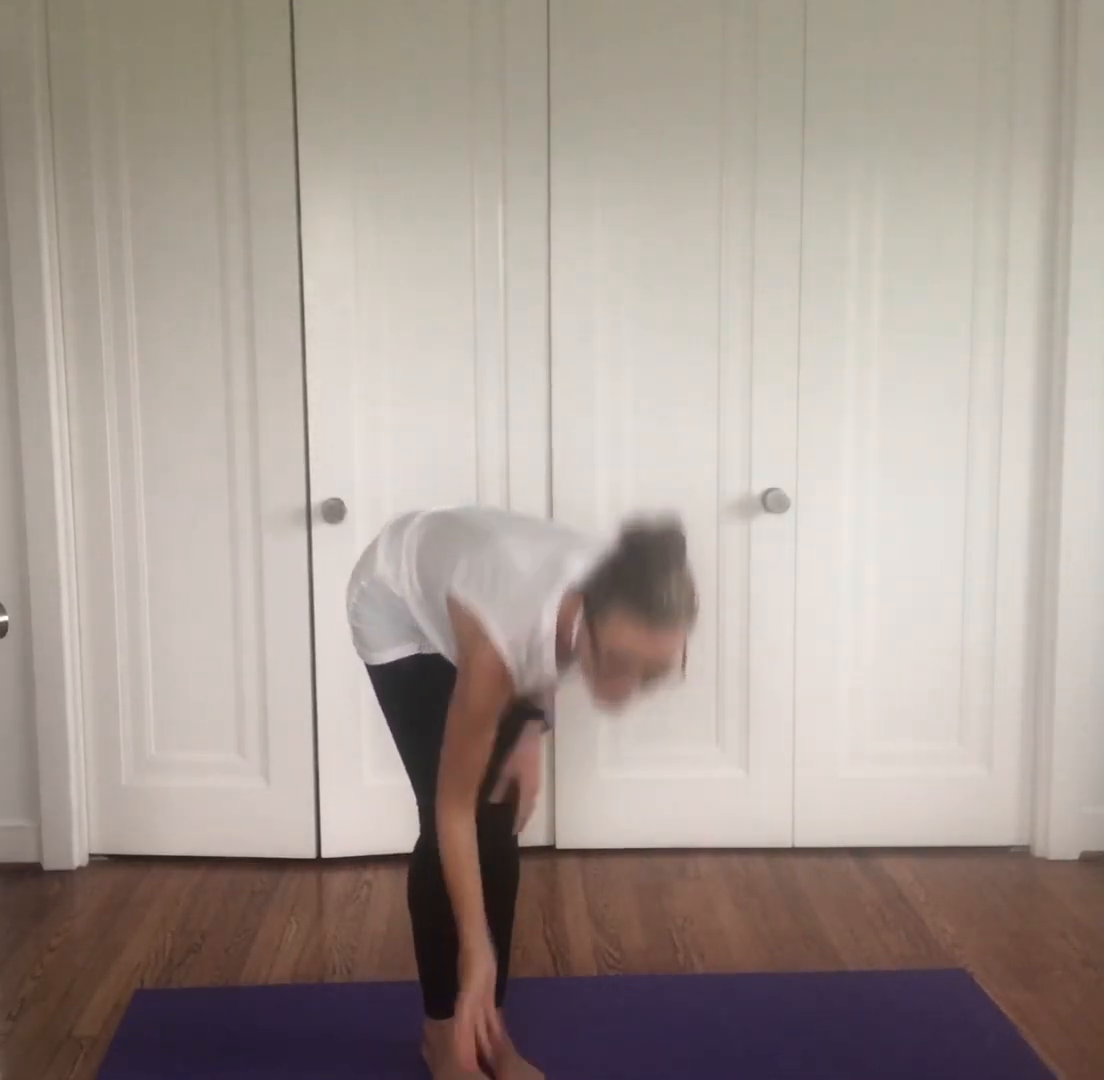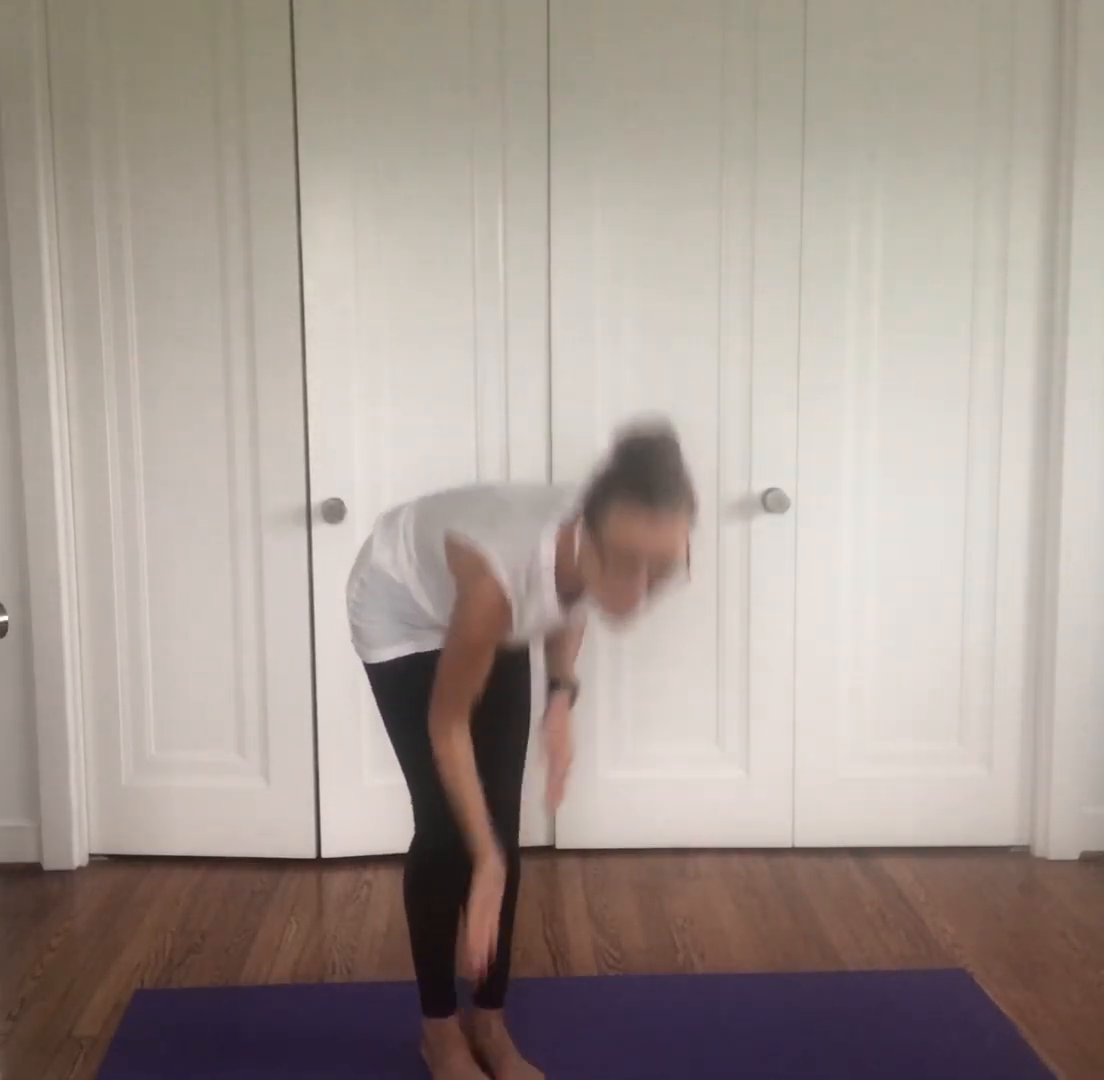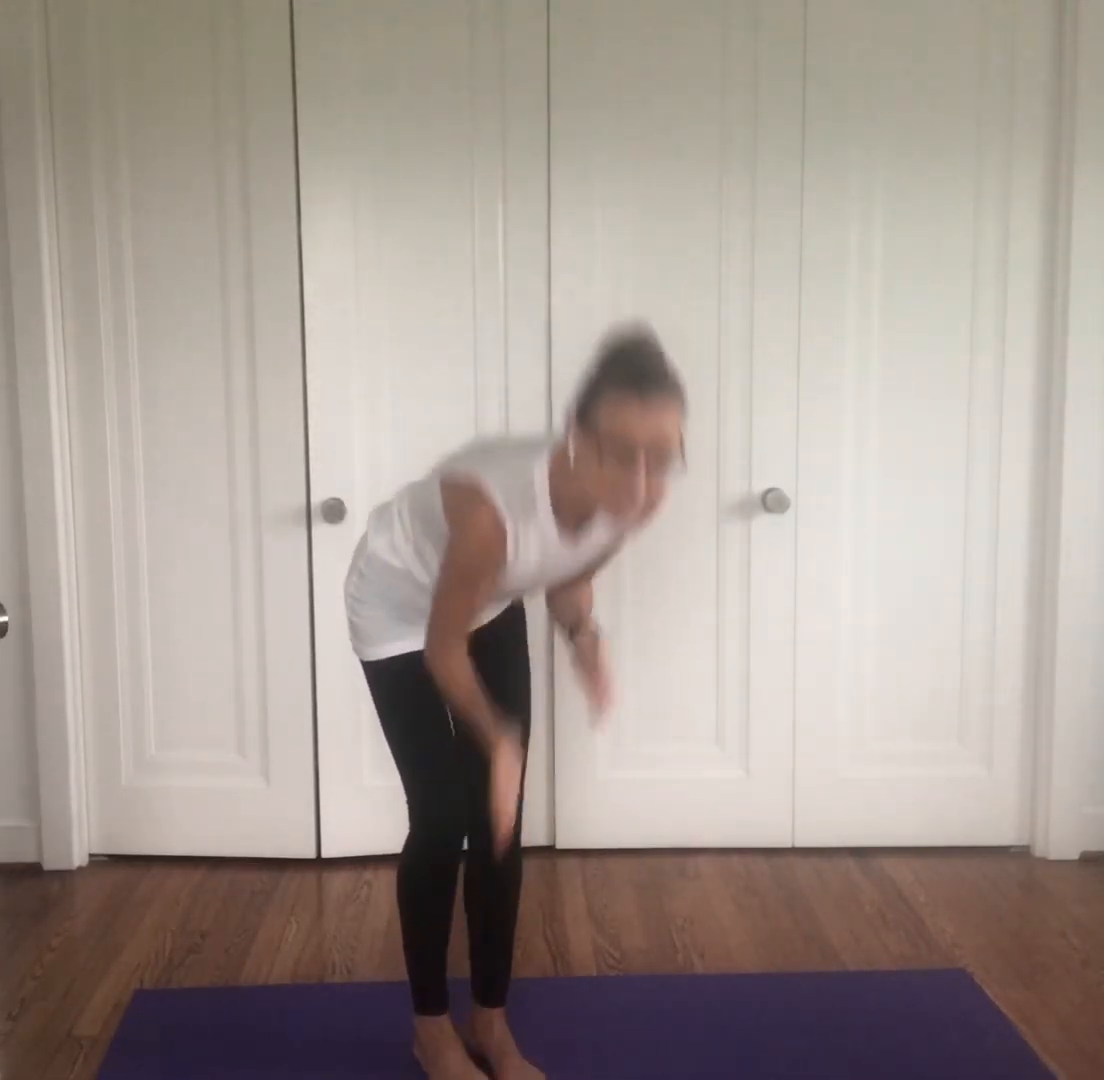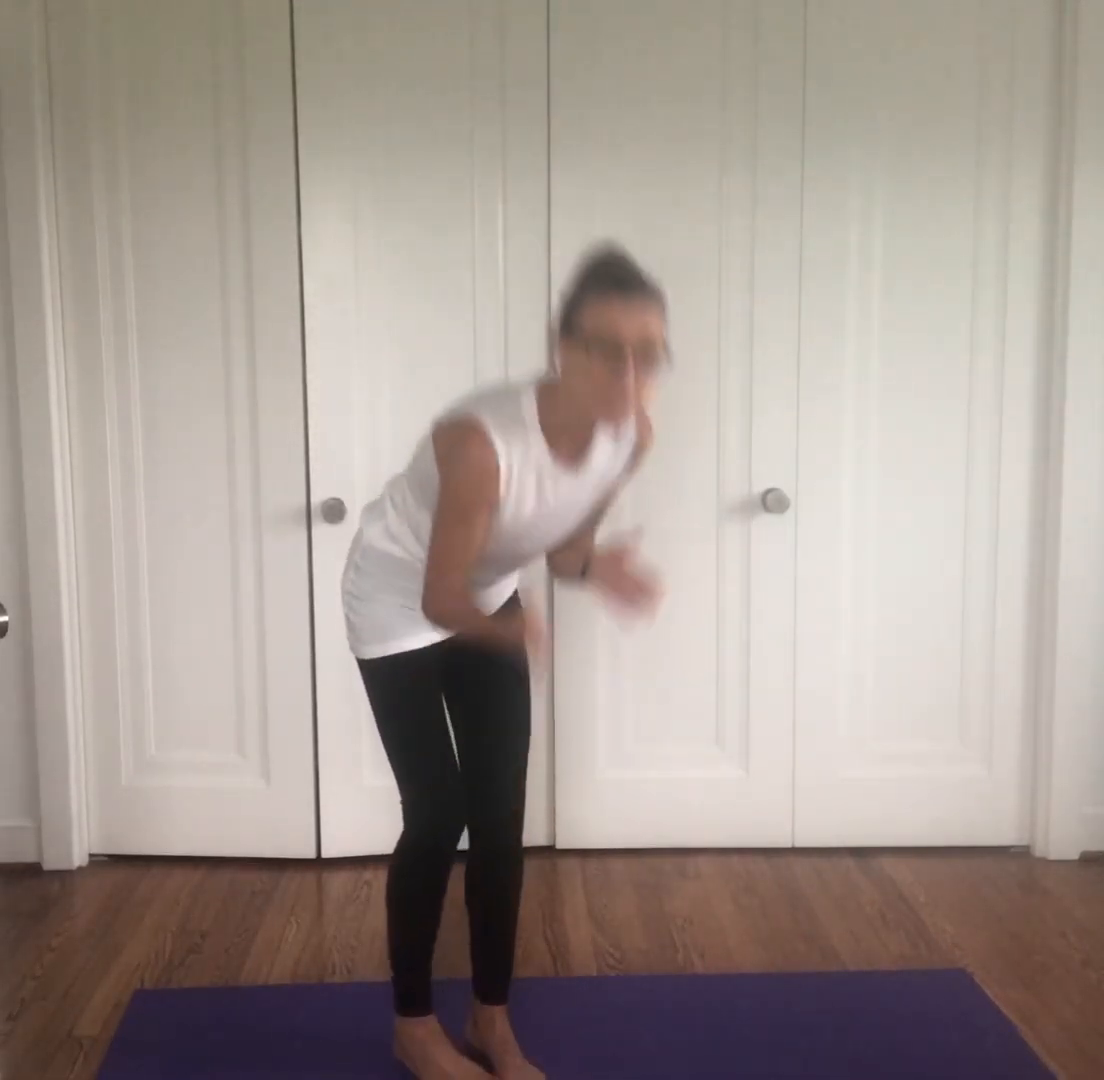
dt=0.1s
person 1, frame 1
right shoulder: (501, 636)
right elbow: (453, 808)
left wrist: (531, 723)
right wrist: (475, 970)
right hip: (400, 609)
left knee: (500, 826)
right knee: (466, 827)
left ankle: (491, 1024)
right ankle: (441, 1024)
person 1, frame 2
left shoulder: (630, 557)
right shoulder: (500, 568)
right elbow: (449, 723)
left wrist: (560, 697)
right wrist: (484, 862)
left hip: (498, 626)
right hip: (403, 612)
left knee: (499, 817)
right knee: (446, 826)
left ankle: (490, 1021)
right ankle: (439, 1024)
person 1, frame 3
left shoulder: (630, 492)
right shoulder: (490, 504)
right elbow: (443, 649)
left wrist: (582, 638)
right wrist: (497, 742)
left hip: (489, 610)
right hip: (400, 606)
left knee: (498, 822)
right knee: (442, 820)
left ankle: (490, 1017)
person 1, frame 4
left shoulder: (630, 430)
right shoulder: (483, 441)
left elbow: (566, 542)
right elbow: (438, 603)
left wrist: (597, 571)
right wrist: (511, 628)
left hip: (486, 597)
right hip: (397, 602)
left knee: (502, 822)
right knee: (438, 818)
